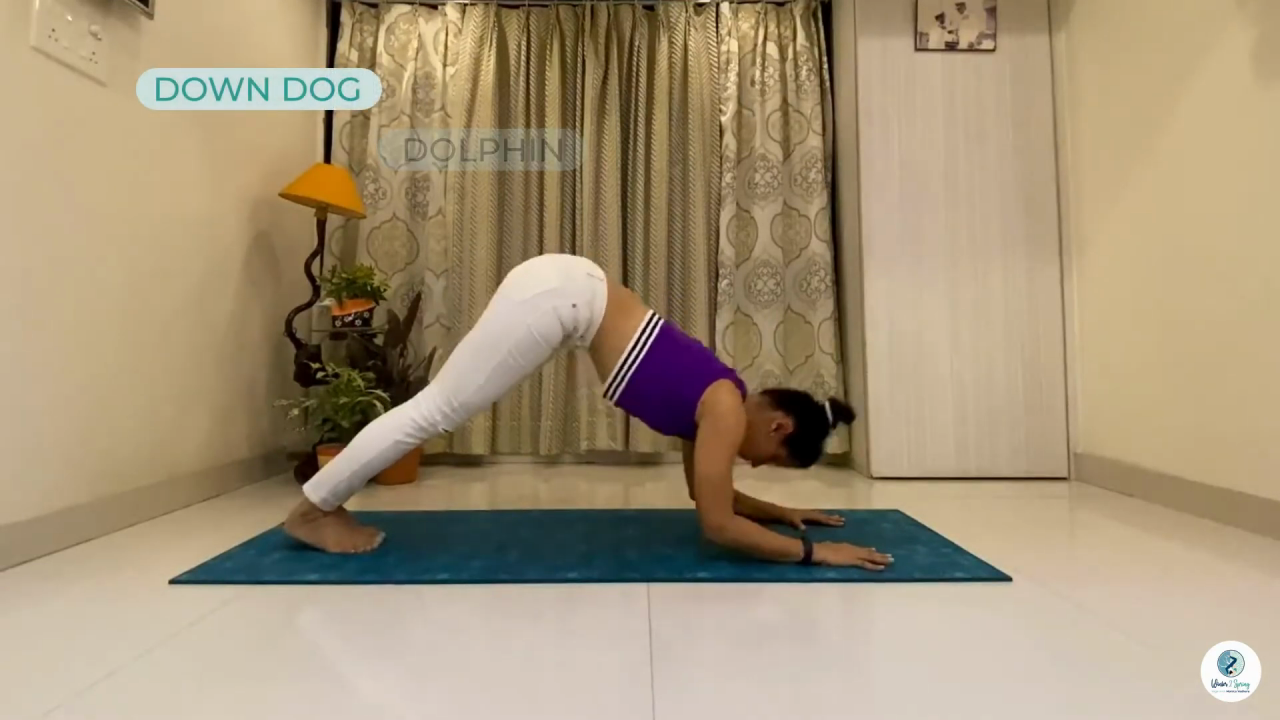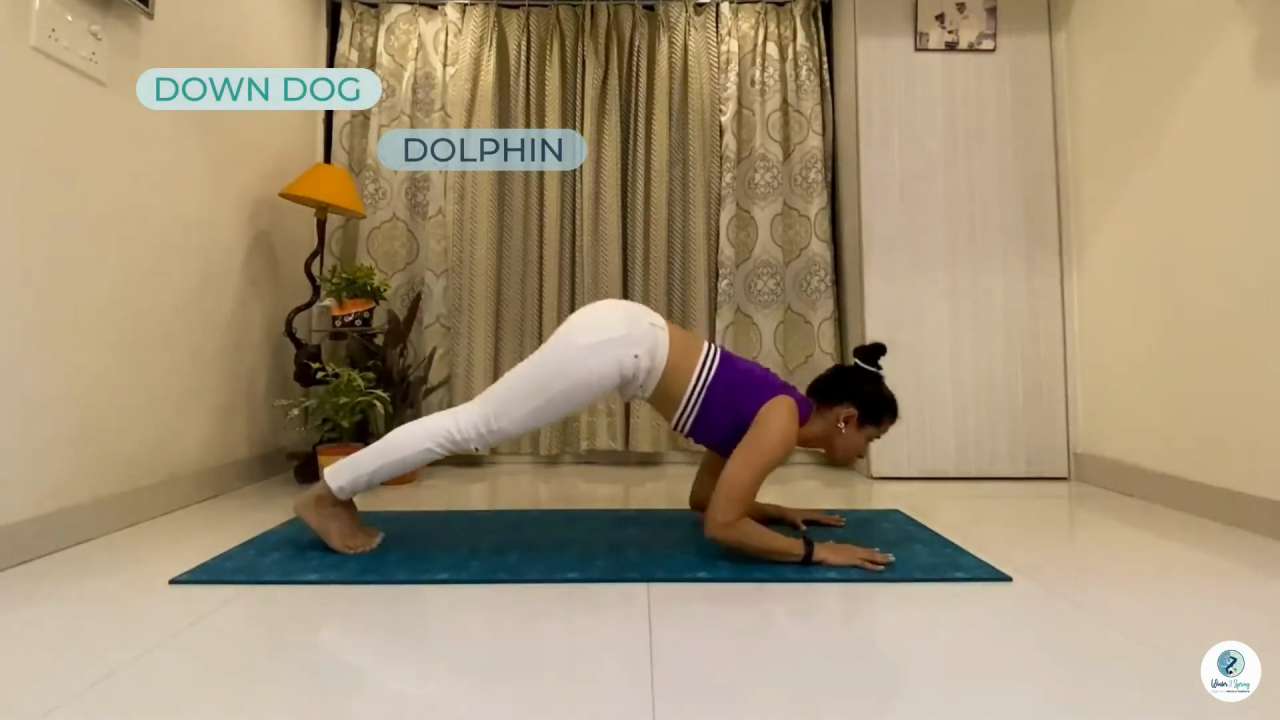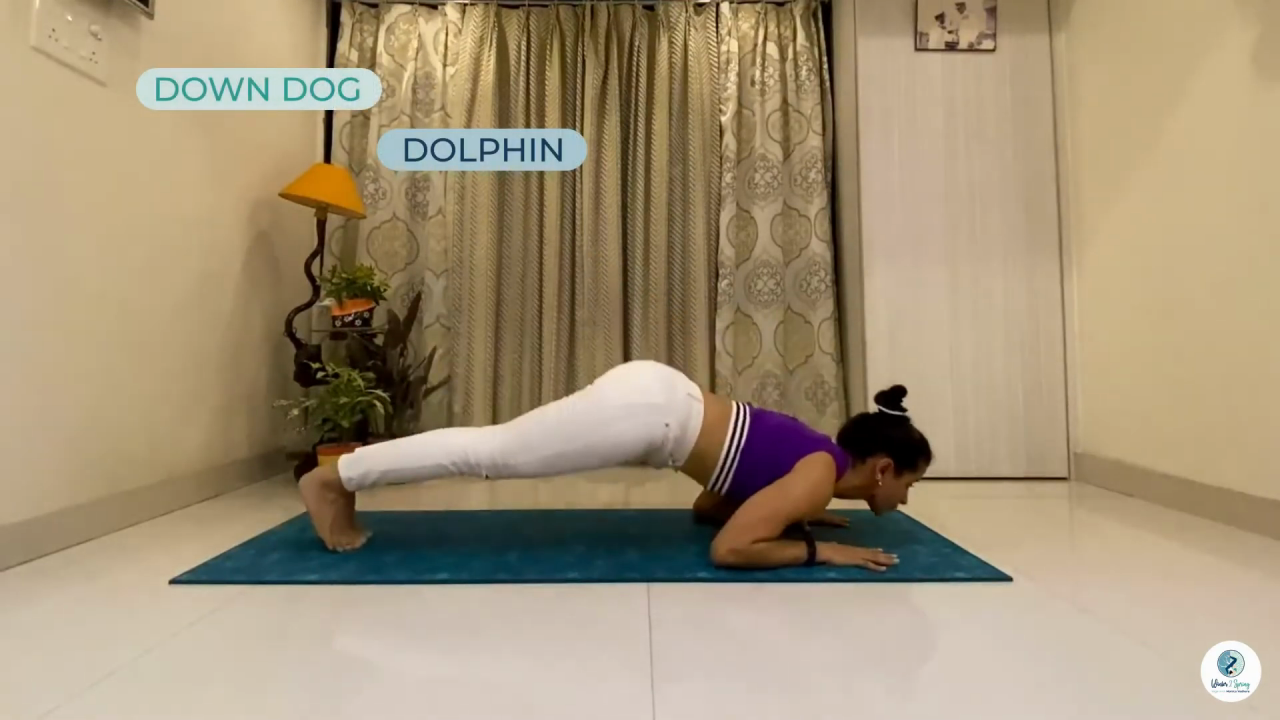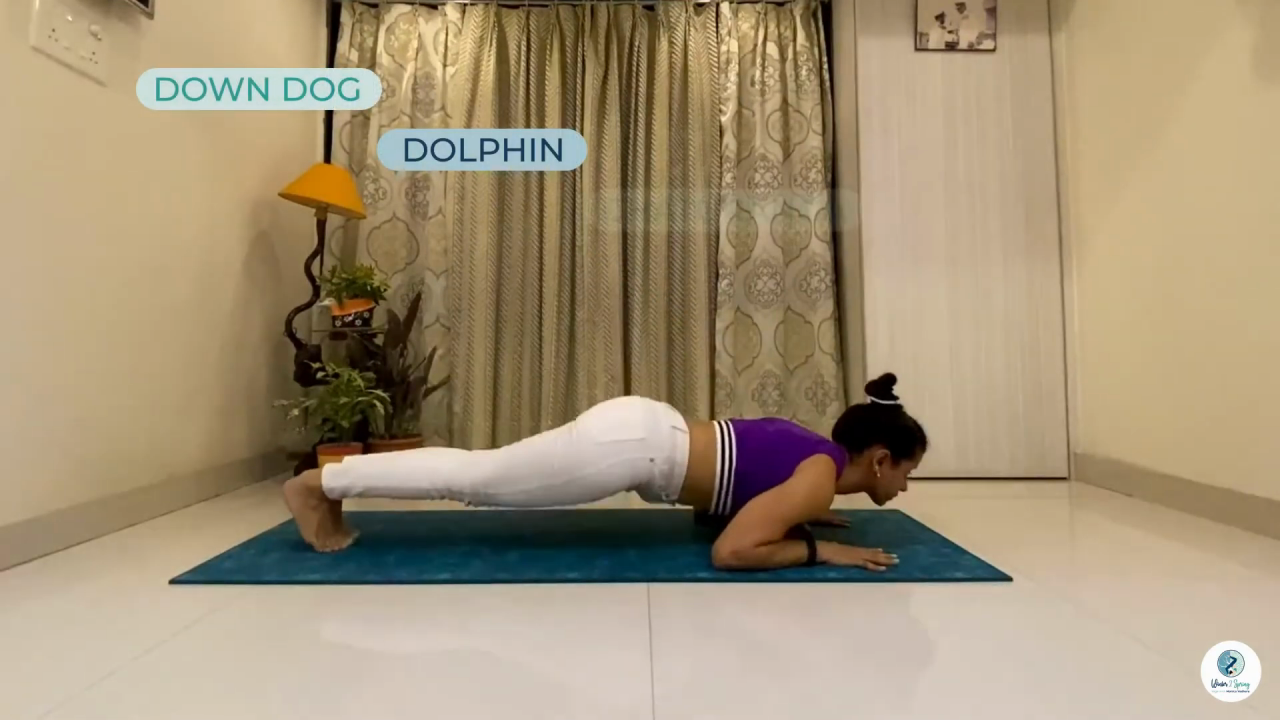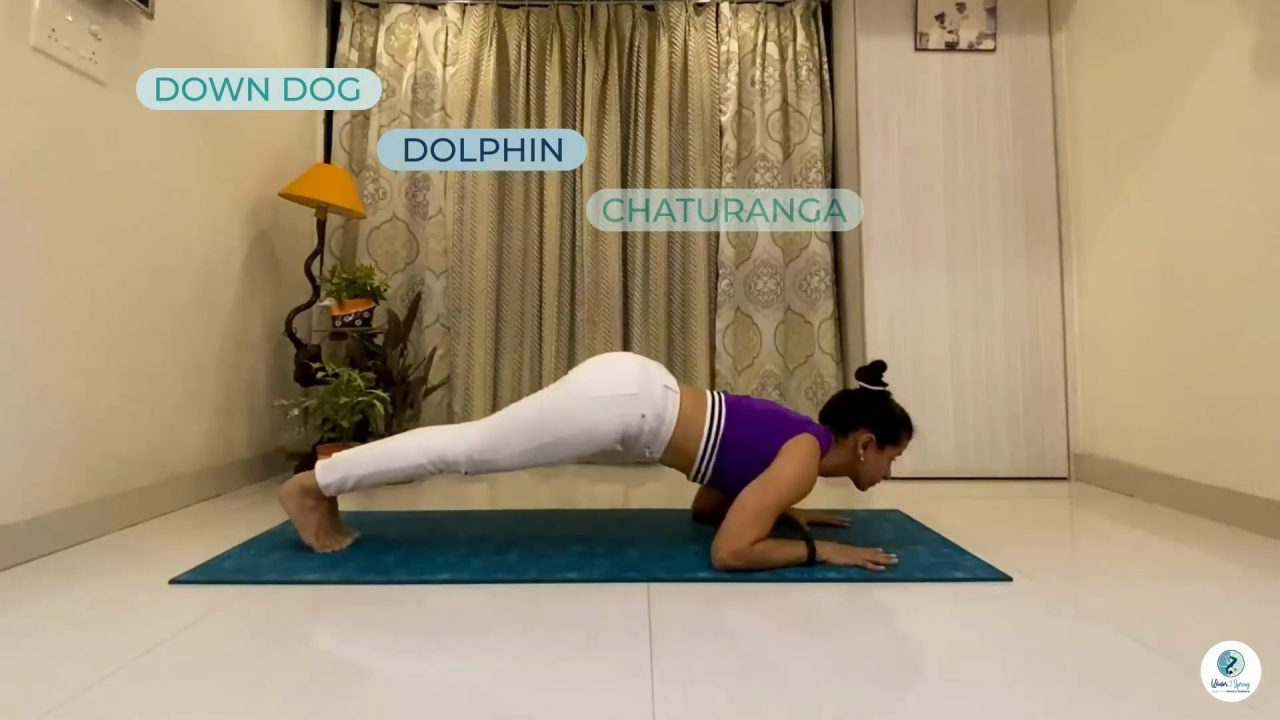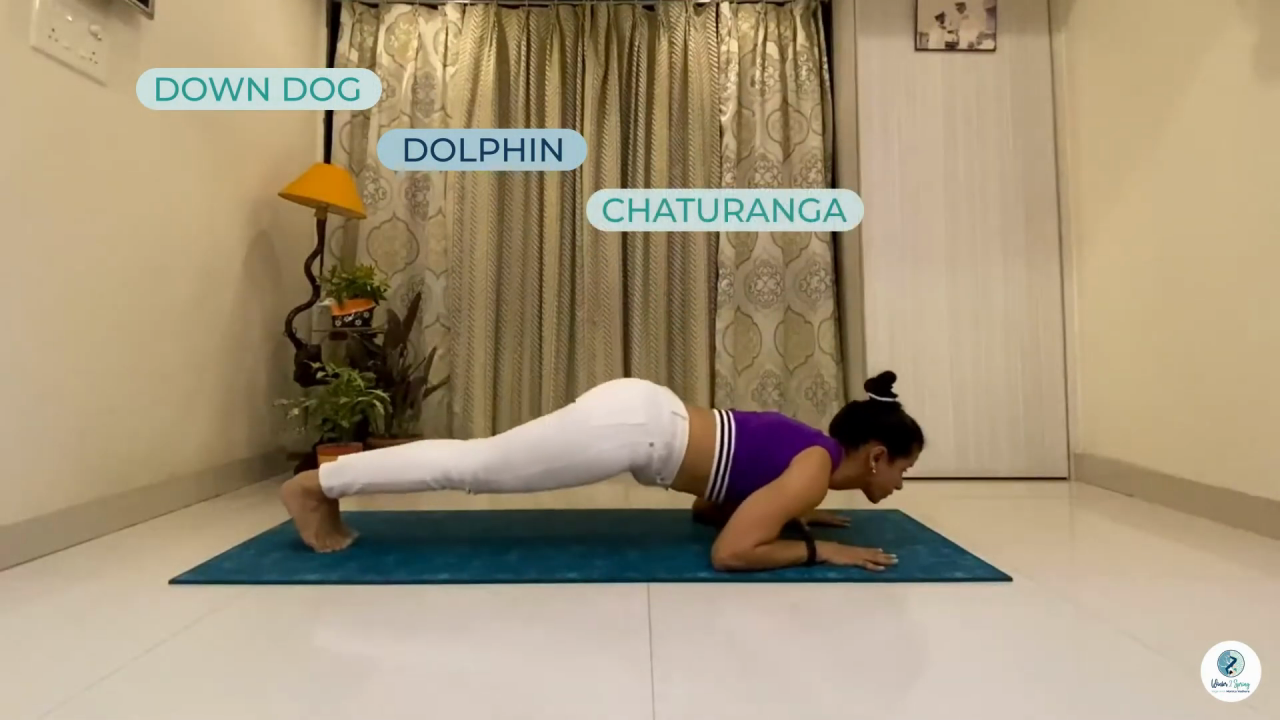
dt=0.3s
person 1, frame 1
left shoulder: (716, 401)
right shoulder: (728, 407)
left elbow: (707, 490)
right elbow: (718, 526)
left wrist: (778, 511)
right wrist: (810, 550)
left hip: (569, 288)
right hip: (559, 293)
left knee: (442, 407)
right knee: (441, 407)
left ankle: (327, 504)
right ankle: (313, 508)
person 1, frame 2
left shoulder: (766, 411)
right shoulder: (783, 421)
left elbow: (704, 497)
right elbow: (722, 525)
left wrist: (782, 514)
right wrist: (813, 551)
left hip: (623, 329)
right hip: (619, 342)
left knee: (474, 423)
right knee: (476, 426)
left ankle: (342, 491)
right ankle: (329, 494)
person 1, frame 3
left shoulder: (812, 453)
right shoulder: (822, 478)
left elbow: (710, 506)
right elbow: (729, 549)
left wrist: (795, 517)
right wrist: (816, 548)
left hip: (652, 393)
right hip: (647, 407)
left knee: (489, 448)
right knee: (489, 452)
left ankle: (343, 476)
right ankle: (335, 477)
person 1, frame 4
left shoulder: (806, 450)
right shoulder: (821, 479)
left elbow: (726, 508)
right elbow: (732, 552)
left wrist: (797, 519)
right wrist: (819, 550)
left hip: (640, 424)
right hip: (636, 444)
left knee: (477, 472)
right knee: (475, 479)
left ankle: (331, 482)
right ankle: (320, 483)
person 1, frame 5
left shoulder: (796, 437)
right shoulder: (807, 457)
left elbow: (709, 505)
right elbow: (731, 552)
left wrist: (786, 511)
right wrist: (818, 551)
left hip: (630, 384)
right hip: (624, 397)
left knee: (469, 447)
right knee: (468, 451)
left ankle: (327, 484)
right ankle: (314, 485)
person 1, frame 6
left shoulder: (803, 449)
right shoulder: (817, 468)
left elbow: (711, 507)
right elbow: (732, 552)
left wrist: (792, 516)
right wrist: (818, 551)
left hip: (638, 407)
right hip: (633, 426)
left knee: (474, 461)
right knee: (472, 468)
left ankle: (330, 483)
right ankle: (317, 484)
